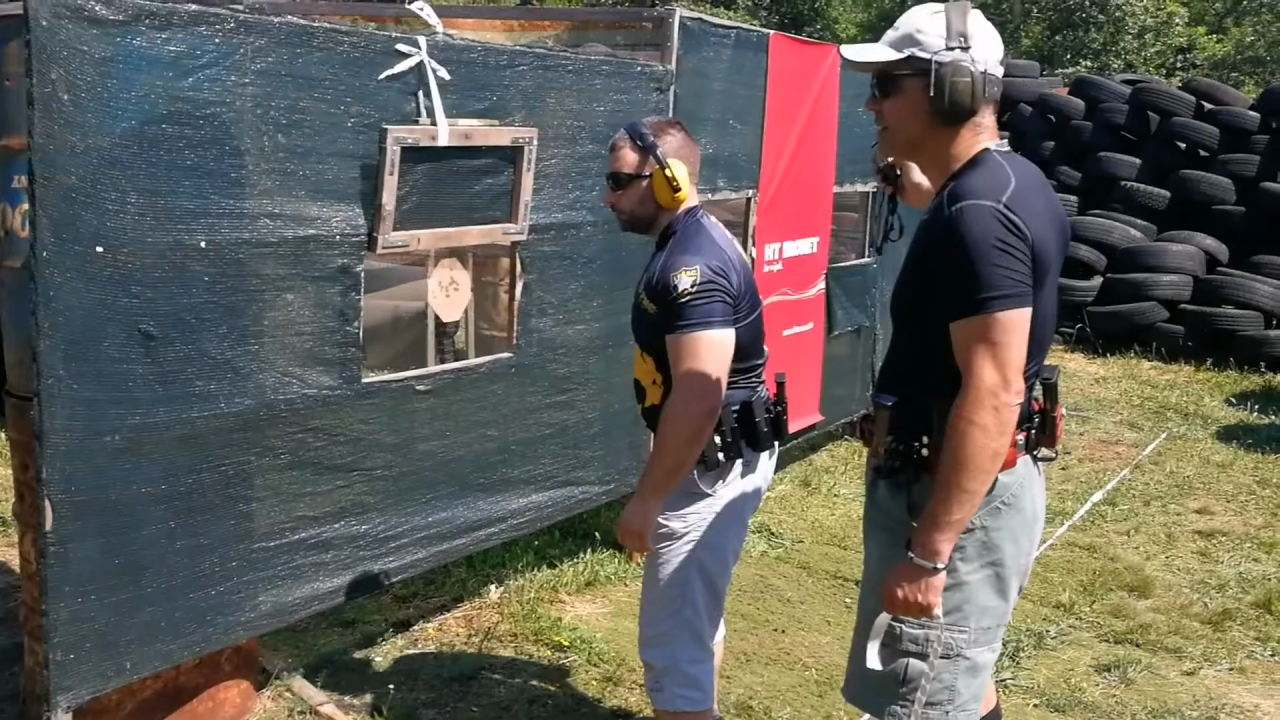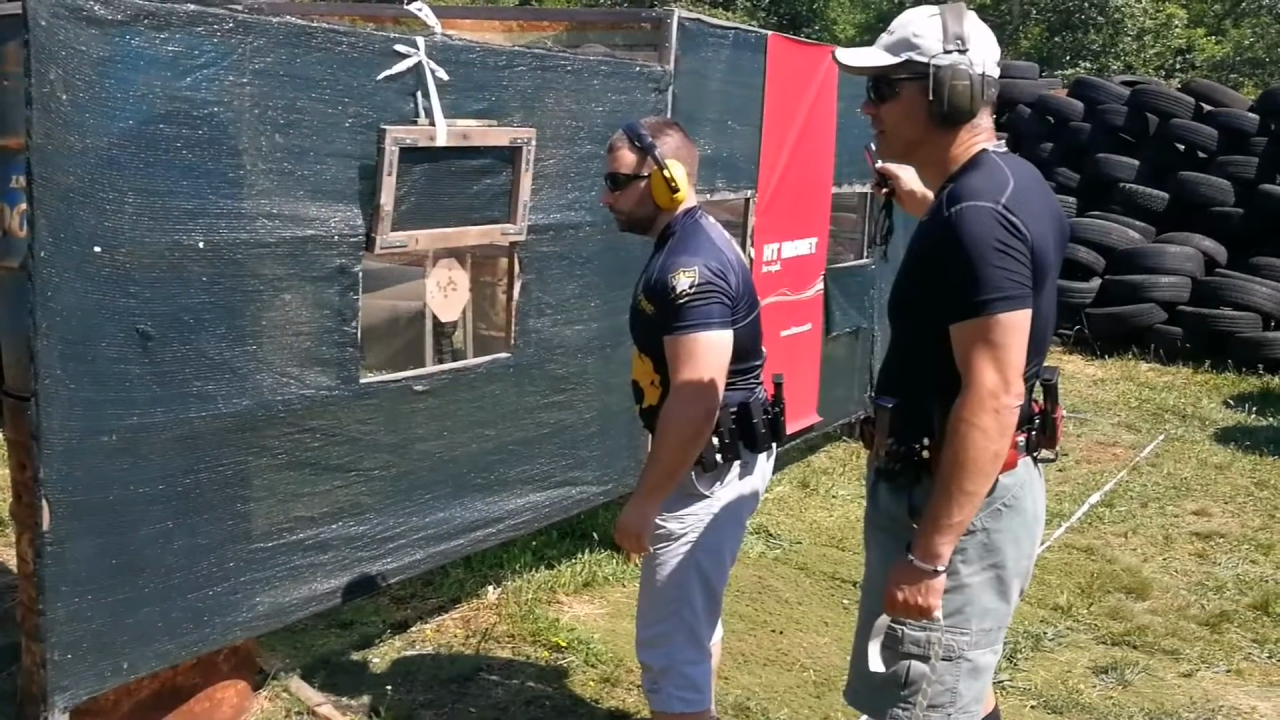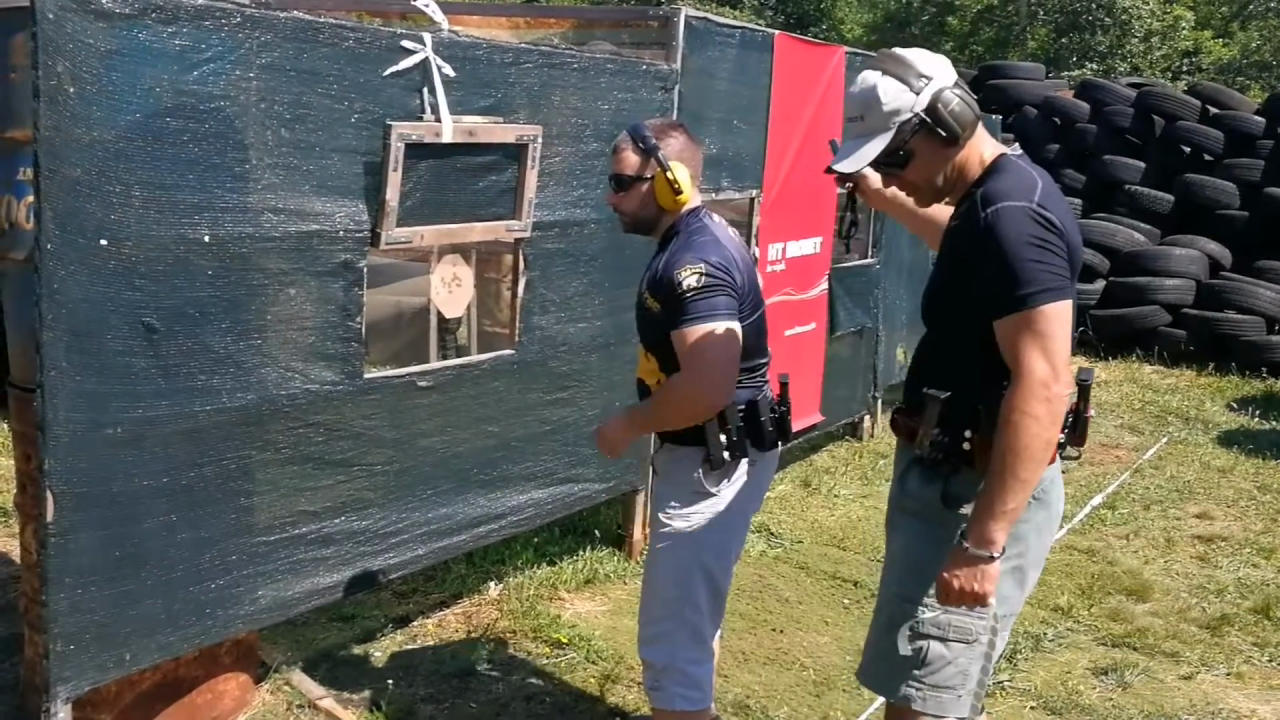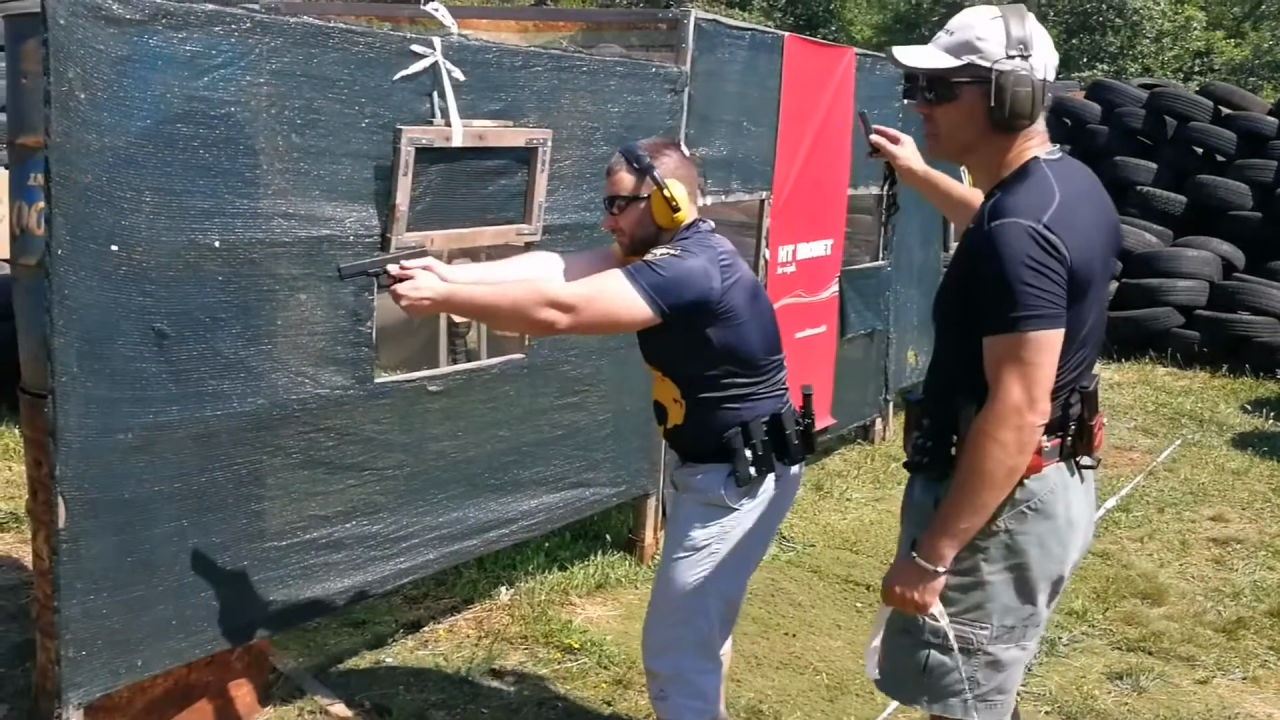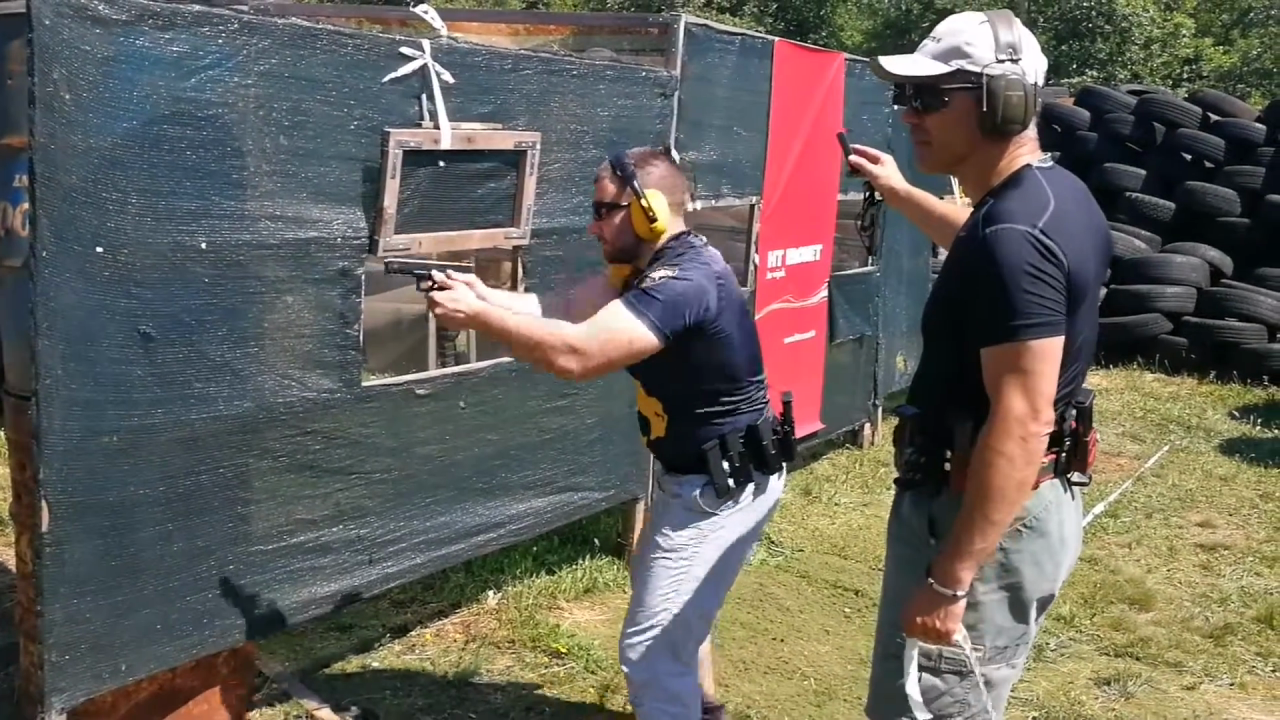
dt=1s
person 1, frame 1
left shoulder: (976, 211)
right shoulder: (1008, 180)
left elbow: (994, 394)
left wrist: (927, 551)
right wrist: (929, 198)
left hip: (953, 498)
right hip: (964, 483)
person 1, frame 2
left shoulder: (975, 213)
right shoulder: (1007, 181)
left elbow: (993, 396)
left wrist: (929, 554)
right wrist: (924, 203)
left hip: (954, 500)
right hip: (961, 485)
person 1, frame 3
left shoulder: (1012, 216)
right shoulder: (1004, 193)
left elbow: (1043, 387)
left wrist: (983, 542)
right wrist: (888, 201)
left hip: (975, 491)
right hip: (955, 475)
person 1, frame 4
left shoulder: (1019, 228)
right shoulder: (1067, 183)
left elbow: (1018, 412)
left wrist: (931, 554)
right wrist: (921, 176)
left hip: (1001, 500)
right hip: (1047, 484)
person 1, frame 5
left shoulder: (1015, 234)
right shoulder: (1055, 192)
left elbow: (1022, 423)
left wrist: (948, 579)
right wrist: (901, 194)
left hip: (989, 514)
right hip: (1032, 502)
person 2, frame 1
left shoulder: (691, 265)
right shoulder: (691, 242)
left elbow: (698, 400)
left wrist: (645, 499)
left hip: (710, 465)
right hip: (711, 458)
left knee: (672, 635)
right knee: (696, 612)
person 2, frame 2
left shoulder: (690, 265)
right shoulder: (689, 244)
left elbow: (697, 401)
left wrist: (644, 501)
right wrist: (656, 486)
left hip: (708, 467)
right hip: (710, 460)
left knee: (669, 640)
right knee: (694, 615)
person 2, frame 3
left shoulder: (694, 260)
right shoulder: (698, 237)
left elbow: (705, 389)
left wrist: (628, 425)
left hip: (711, 462)
right hip: (711, 456)
left knee: (671, 634)
right knee: (692, 609)
person 2, frame 4
left shoulder: (689, 268)
right shoulder: (665, 251)
left elbow: (558, 309)
right elbow: (556, 268)
left wrist: (442, 298)
right wrist: (448, 272)
left hip: (740, 476)
right hip: (711, 464)
left knee: (676, 643)
right knee: (699, 612)
person 2, frame 5
left shoulder: (682, 283)
right shoulder: (656, 263)
left elbow: (576, 354)
right elbow: (575, 314)
left wrist: (476, 313)
right wrist: (486, 293)
left hip: (722, 487)
right hip: (694, 474)
left knee: (651, 649)
right knee: (674, 610)
